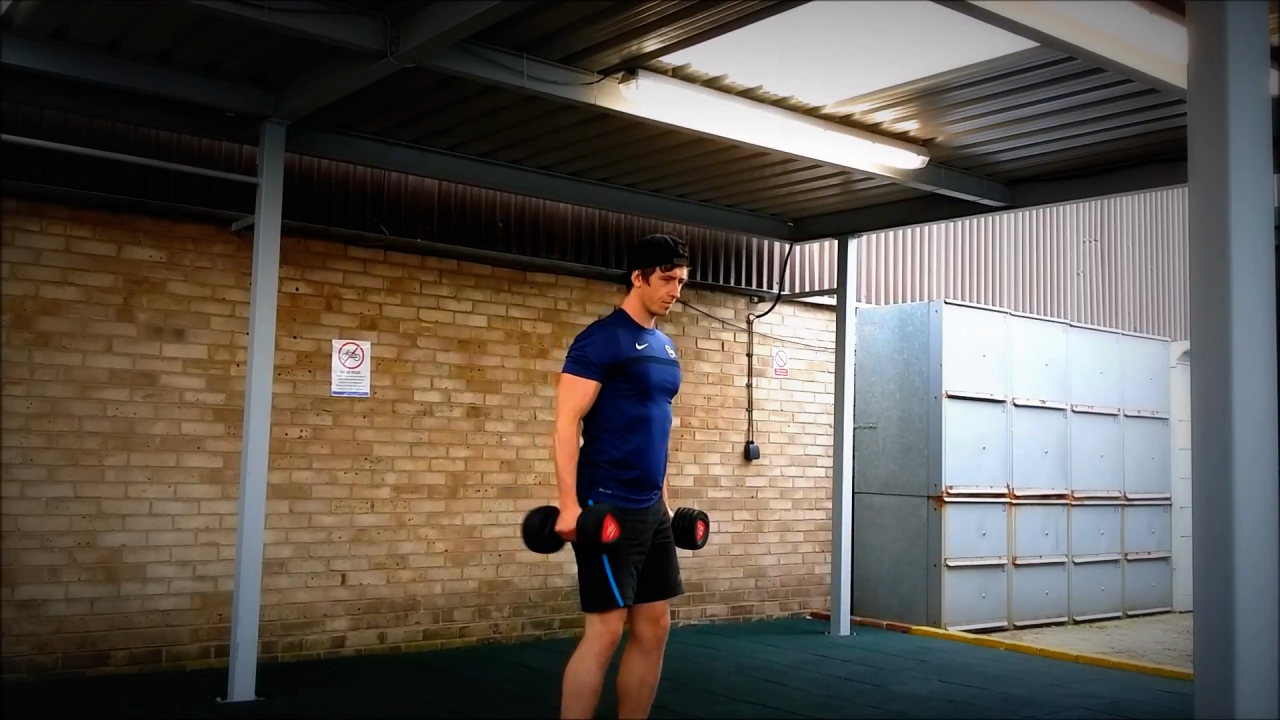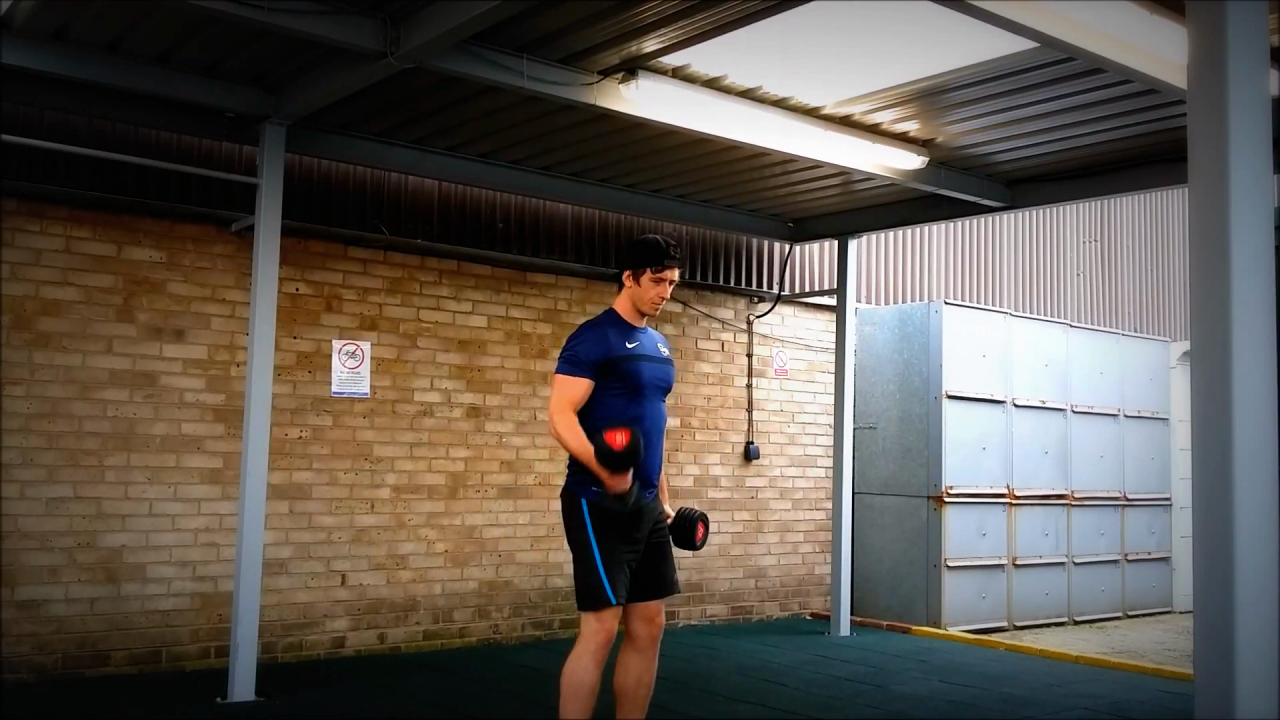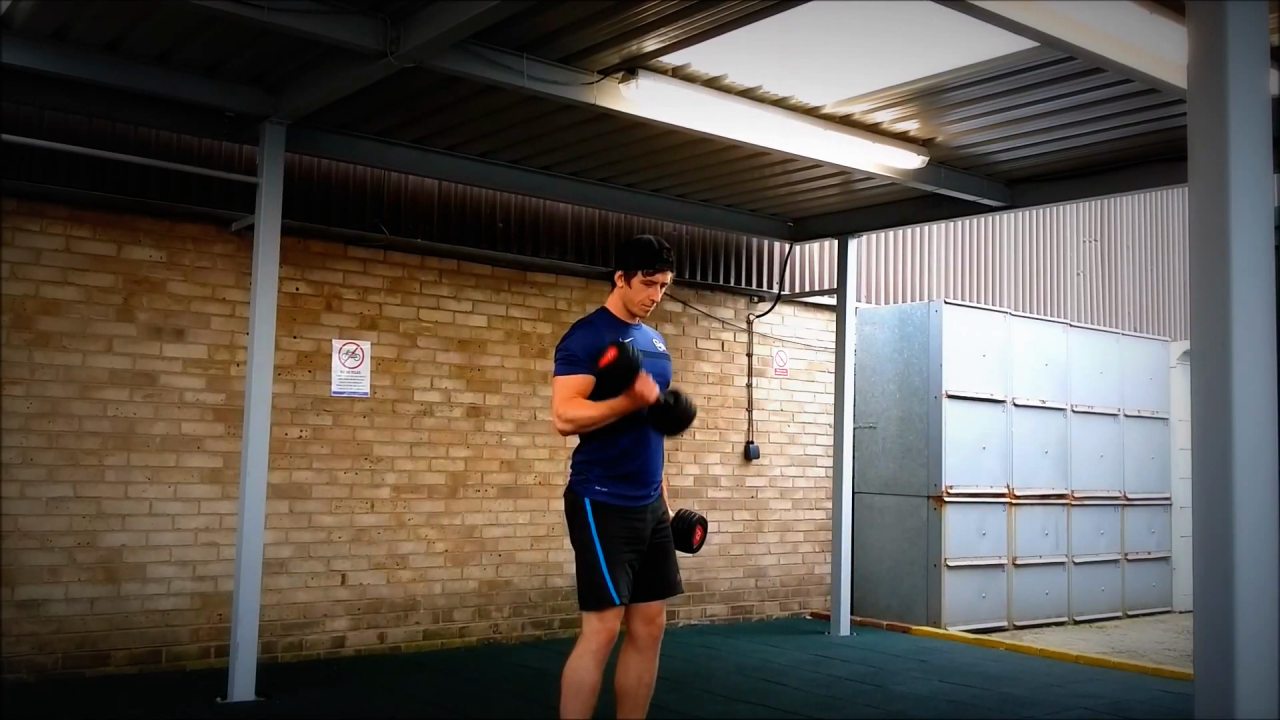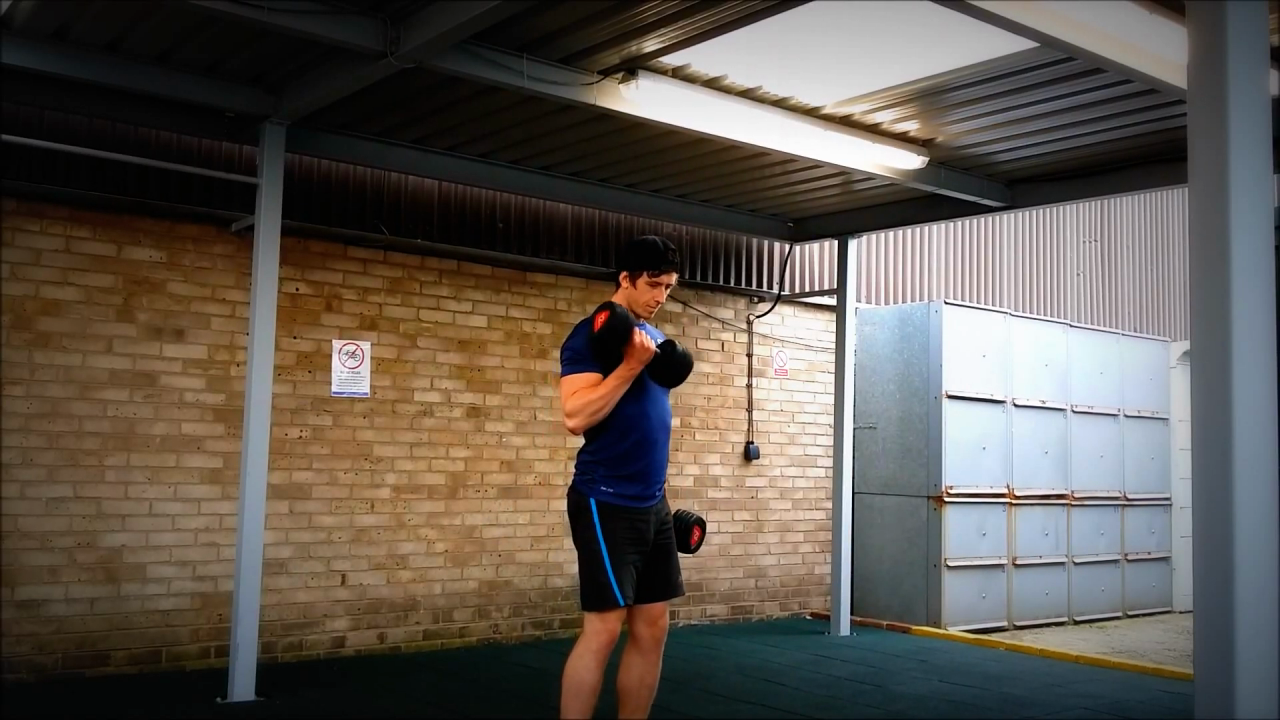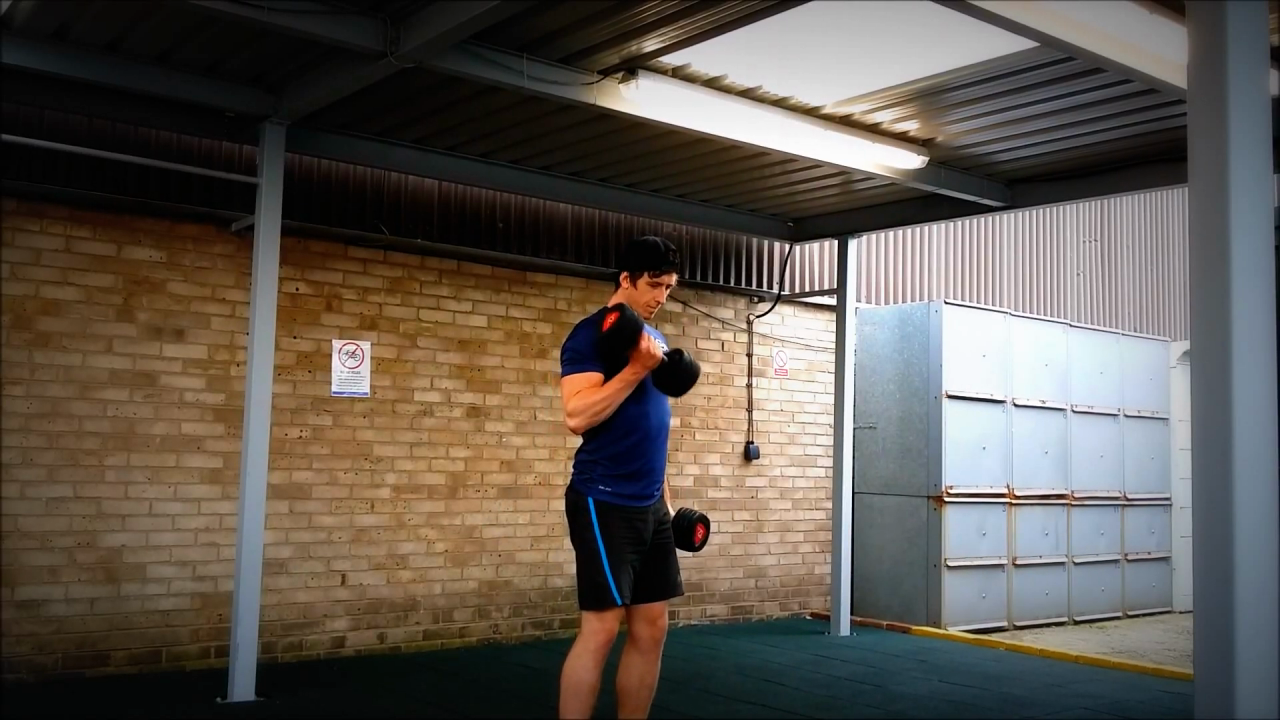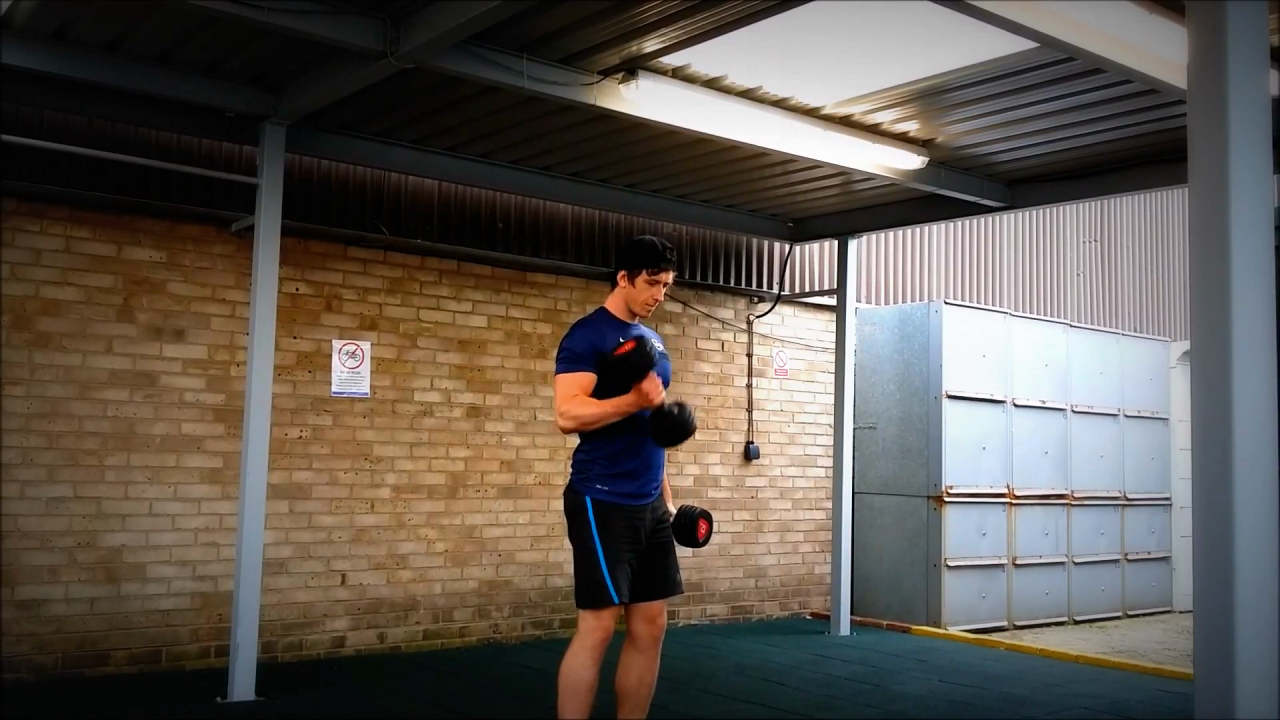
dt=0.2s
person 1, frame 1
left shoulder: (665, 347)
right shoulder: (602, 339)
right elbow: (567, 422)
left wrist: (663, 498)
right wrist: (569, 503)
left hip: (649, 507)
right hip: (606, 505)
left knee: (654, 628)
right knee: (606, 630)
person 1, frame 2
left shoulder: (659, 345)
right shoulder: (594, 338)
right elbow: (561, 415)
left wrist: (663, 498)
right wrist: (602, 466)
left hip: (644, 505)
right hip: (598, 502)
left knee: (648, 627)
right knee: (601, 629)
person 1, frame 3
left shoulder: (654, 340)
right shoulder: (587, 336)
right elbow: (565, 415)
left wrist: (664, 497)
right wrist: (628, 399)
left hip: (648, 504)
right hip: (602, 502)
left knee: (649, 627)
right knee: (602, 628)
person 1, frame 4
left shoulder: (655, 338)
right shoulder: (592, 335)
right elbow: (576, 416)
right wrist: (629, 365)
left hip: (652, 504)
right hip: (605, 502)
left knee: (652, 629)
right knee: (604, 628)
person 1, frame 5
left shoulder: (653, 339)
right shoulder: (593, 334)
right elbow: (578, 415)
left wrist: (664, 497)
right wrist: (635, 369)
left hip: (648, 503)
right hip: (603, 501)
left knee: (651, 628)
right knee: (601, 628)
person 1, frame 6
left shoulder: (650, 340)
right shoulder: (589, 334)
right elbow: (567, 414)
left wrist: (666, 495)
right wrist: (634, 400)
left hip: (647, 503)
right hip: (602, 501)
left knee: (650, 626)
right knee: (598, 627)
